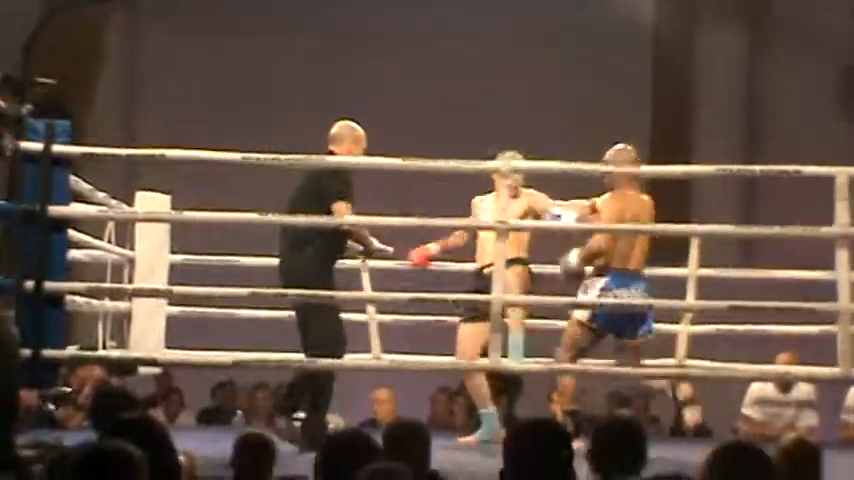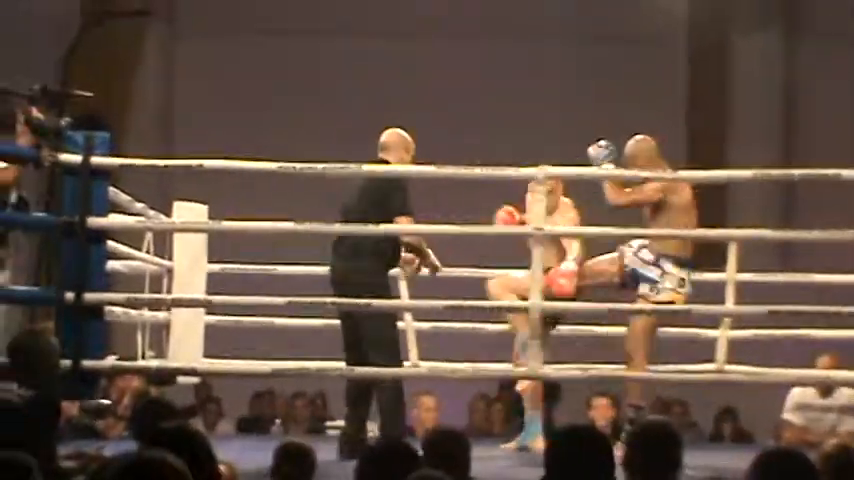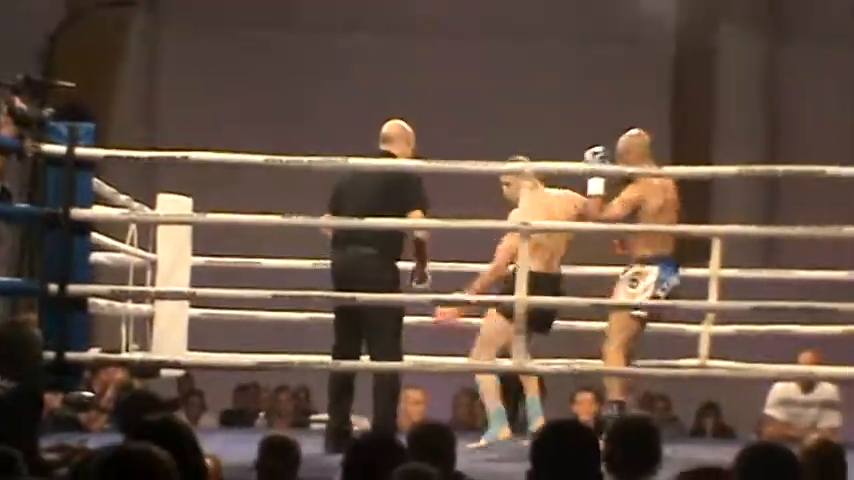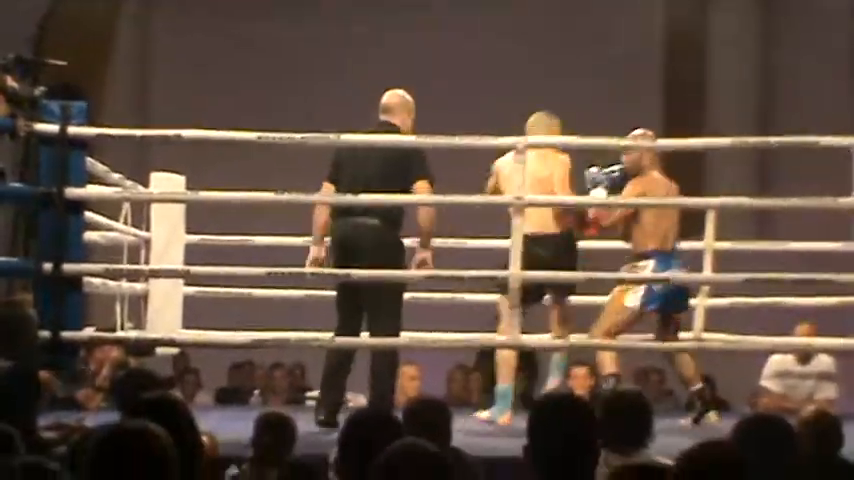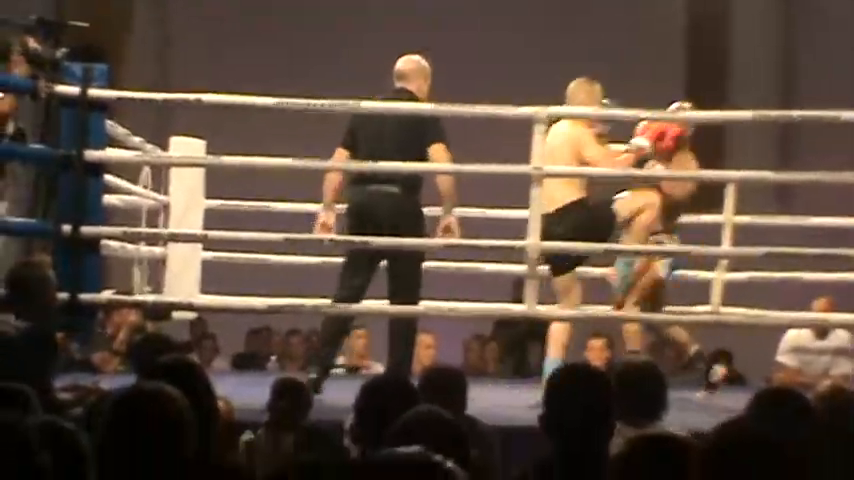
dt=0.2s
person 1, frame 1
left shoulder: (321, 173)
right shoulder: (333, 172)
right elbow: (344, 219)
left wrist: (363, 242)
right wrist: (370, 243)
left hip: (306, 264)
right hip: (307, 265)
left knee: (322, 348)
right knee: (328, 347)
left ankle: (313, 430)
right ankle: (297, 422)
person 1, frame 2
left shoulder: (368, 182)
right shoulder: (392, 181)
right elbow: (406, 233)
left wrist: (399, 256)
right wrist: (427, 256)
left hip: (348, 270)
right hip: (365, 273)
left knee: (359, 359)
right knee: (386, 359)
left ankle: (353, 440)
right ankle: (393, 440)
person 1, frame 3
left shoulder: (353, 175)
right shoulder: (405, 176)
right elbow: (419, 230)
right wrist: (421, 265)
left hip: (343, 262)
right hip: (375, 266)
left knee: (345, 351)
right knee: (386, 355)
left ankle: (337, 433)
person 1, frame 4
left shoulder: (349, 146)
right shoulder: (408, 149)
left elbow: (325, 198)
right elbow: (424, 200)
left wrist: (318, 244)
right wrist: (425, 247)
left hip: (345, 234)
right hip: (380, 237)
left knee: (346, 325)
right knee: (384, 329)
left ankle: (327, 408)
right ankle: (380, 413)
person 1, frame 5
left shoulder: (365, 112)
right shoulder: (423, 115)
left elbow: (338, 162)
right elbow: (441, 163)
left wrist: (328, 209)
right wrist: (449, 213)
left hip: (362, 203)
right hip: (399, 204)
left knee: (348, 290)
right knee: (403, 297)
left ankle: (319, 367)
person 2, frame 1
left shoulder: (529, 198)
right shoulder: (479, 204)
right elbow: (464, 236)
right wrist: (434, 248)
left hip: (512, 272)
right hip: (483, 282)
left knee: (514, 277)
right knee: (465, 359)
left ankle: (516, 355)
right ankle: (490, 424)
person 2, frame 2
left shoulder: (565, 209)
right shoulder: (535, 205)
left elbow: (574, 245)
left wrist: (569, 267)
right wrist: (517, 220)
left hip: (556, 283)
left knee: (497, 285)
right knee: (525, 357)
right ankle: (533, 431)
person 2, frame 3
left shoulder: (522, 214)
right shoulder: (565, 199)
left elbow: (499, 265)
left wrist: (467, 298)
left hip: (527, 285)
right hip: (550, 288)
left knee: (481, 357)
left ankle: (498, 426)
right ankle: (536, 419)
person 2, frame 4
left shoulder: (503, 163)
right shoulder: (559, 161)
left elbow: (490, 192)
right elbow: (563, 205)
right wrist: (575, 218)
left hip: (525, 248)
right hip: (560, 247)
left knee: (509, 327)
right knee: (560, 313)
left ankle: (502, 408)
right ankle: (555, 378)
person 2, frame 5
left shoulder: (558, 132)
right shoulder: (578, 133)
left elbow: (598, 158)
right elbow: (615, 169)
left wrist: (631, 147)
right wrist: (640, 148)
left hip: (553, 226)
right hip: (577, 215)
left knee: (567, 307)
right knee: (651, 201)
left ankle: (552, 379)
person 3, frame 1
left shoulder: (613, 201)
right shoulder: (646, 203)
left elbow: (602, 242)
left wrist: (574, 258)
right wrist: (576, 214)
left hip: (607, 286)
right hip: (635, 289)
left knee: (566, 358)
person 3, frame 2
left shoulder: (665, 185)
right shoulder: (669, 183)
left elbow: (617, 199)
left wrist: (605, 163)
left hip: (666, 272)
right hip: (648, 258)
left knee: (635, 351)
right knee: (583, 272)
left ankle: (630, 425)
person 3, frame 3
left shoulder: (640, 189)
right shoulder: (666, 184)
left elbow: (597, 217)
left wrist: (596, 175)
left hip: (648, 274)
right hip: (659, 269)
left knee: (613, 349)
person 3, frame 4
left shoulder: (639, 185)
right shoulder: (670, 187)
left elbow: (605, 221)
left wrist: (598, 188)
right wrist: (617, 186)
left hip: (649, 270)
right hip: (671, 267)
left knee: (599, 335)
right knee: (669, 343)
right ankle: (706, 407)
person 3, frame 5
left shoulder: (687, 164)
right shoulder: (661, 155)
left elbow: (678, 194)
left hip: (658, 243)
left knee: (627, 307)
right knee: (652, 316)
right ankle: (700, 362)
